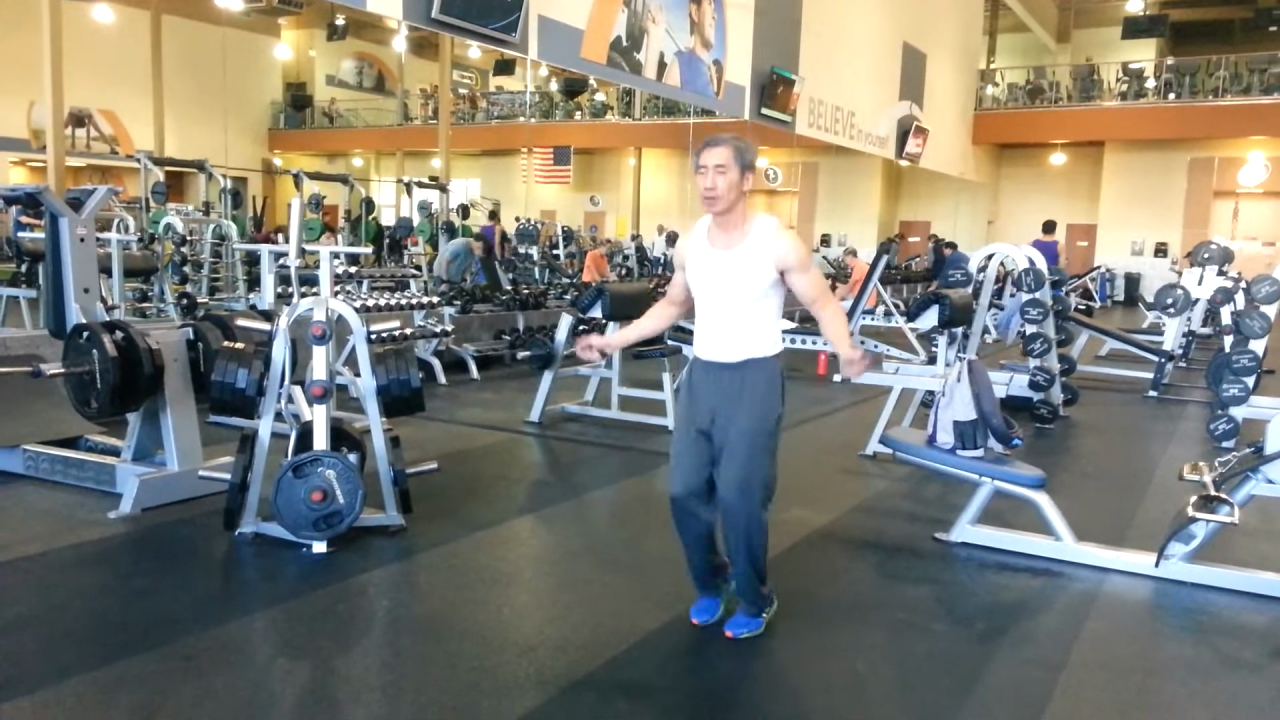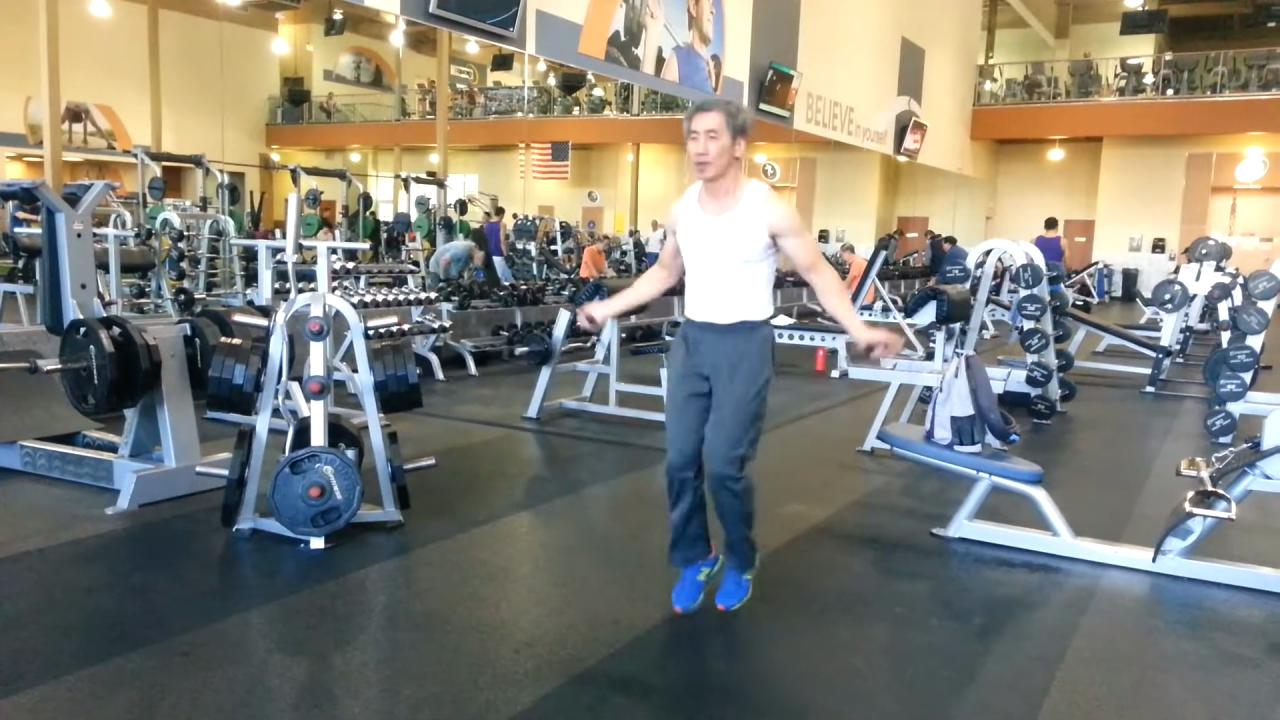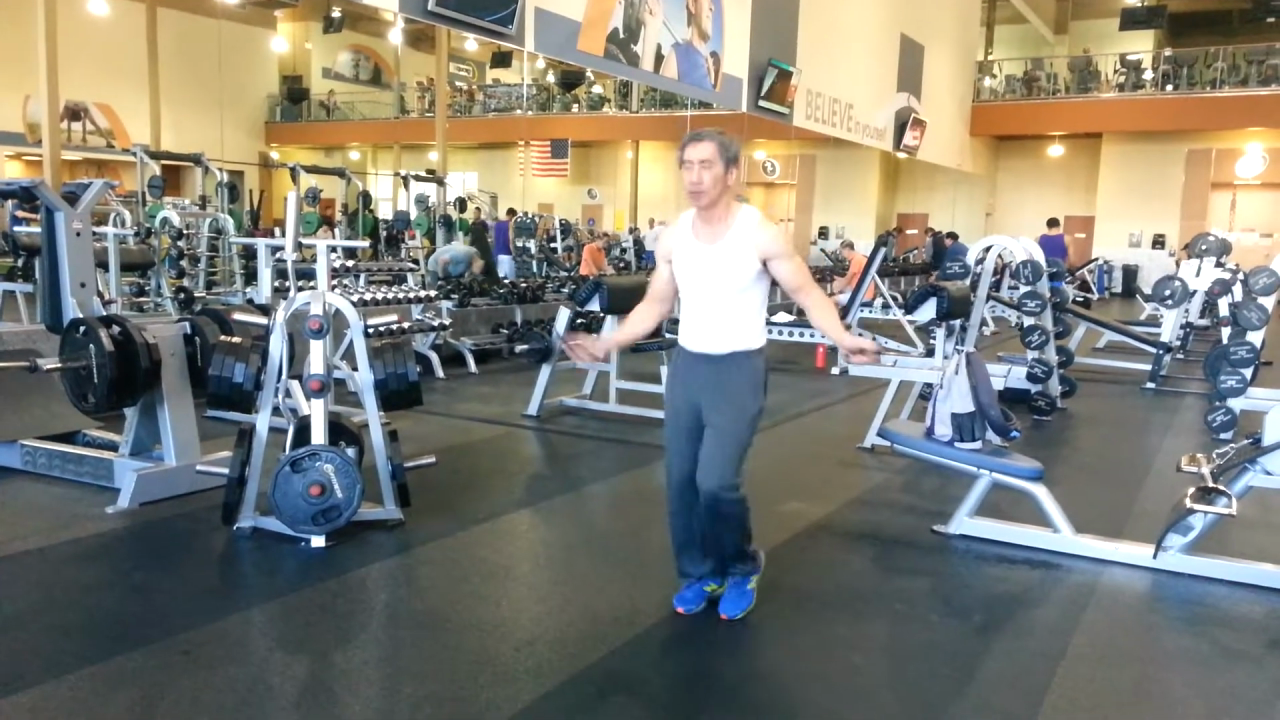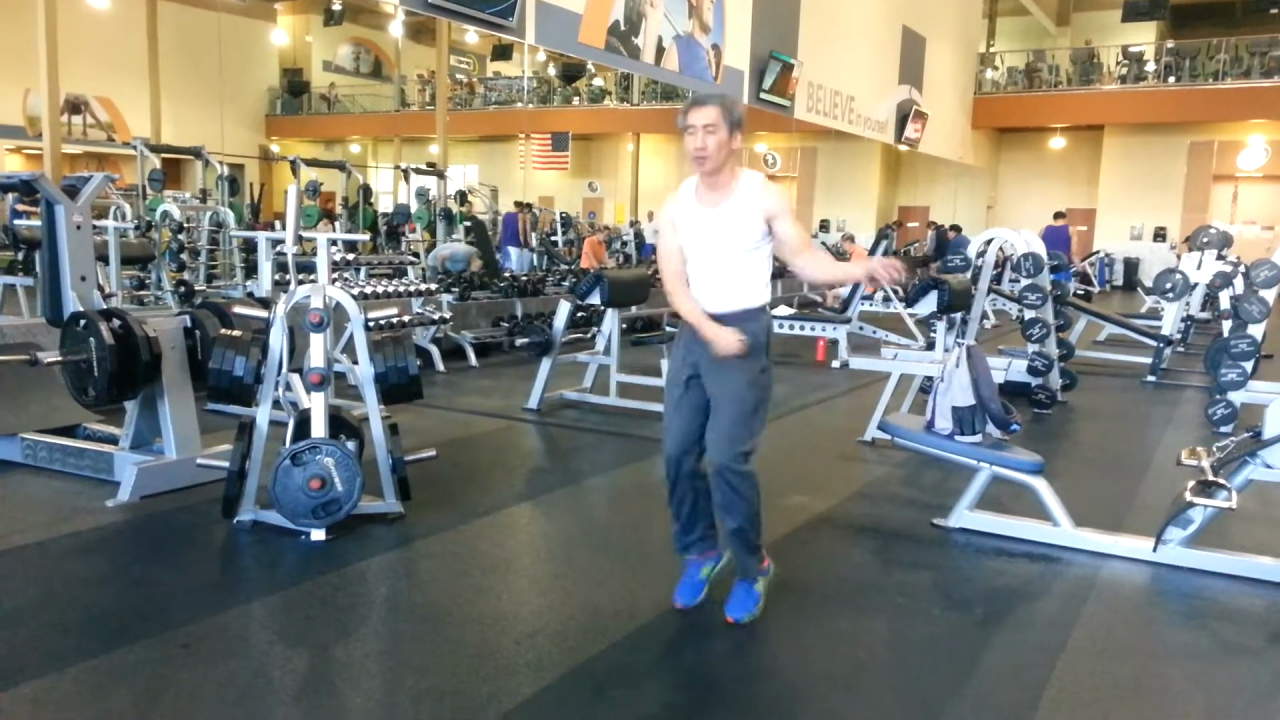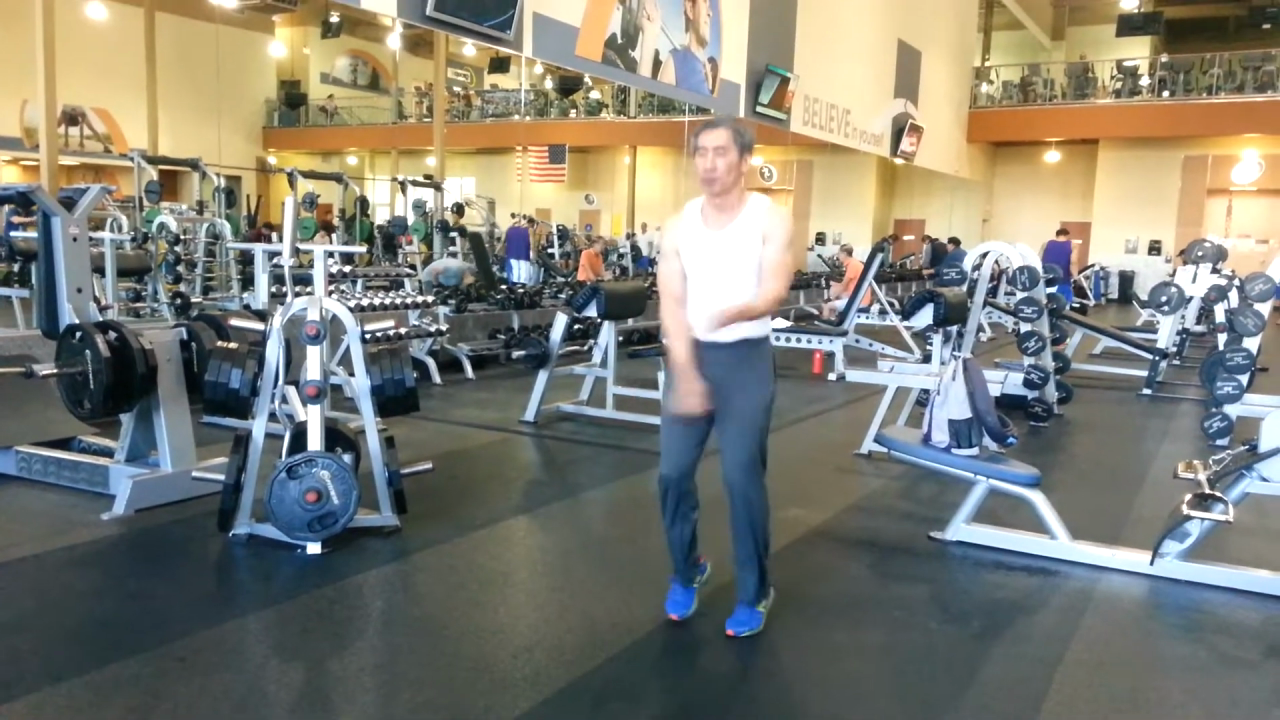
dt=0.2s
person 1, frame 1
left shoulder: (779, 244)
right shoulder: (690, 244)
left elbow: (821, 305)
right elbow: (674, 305)
left wrist: (847, 352)
right wrist: (613, 339)
left hip: (753, 381)
right hip: (701, 376)
left knee: (740, 500)
right knee: (685, 492)
left ankle: (754, 602)
right ankle: (712, 583)
person 1, frame 2
left shoulder: (770, 209)
right shoulder: (682, 209)
left elbow: (816, 271)
right elbow: (666, 269)
left wrist: (858, 329)
right wrist: (608, 308)
left hip: (745, 343)
right hip: (693, 340)
left knee: (723, 462)
right knee: (680, 459)
left ankle: (738, 564)
right ankle: (693, 560)
person 1, frame 3
left shoulder: (760, 235)
right shoulder: (672, 238)
left elbow: (806, 294)
right elbow: (655, 303)
left wrist: (843, 338)
right wrist: (606, 340)
left hip: (738, 369)
right hip: (687, 366)
left knee: (715, 483)
right knee: (684, 479)
left ankle: (742, 568)
right ankle: (699, 570)
person 1, frame 4
left shoulder: (766, 196)
right shoulder: (676, 203)
left elbow: (804, 260)
right elbow: (674, 281)
left wrist: (864, 270)
right wrist: (709, 331)
left hip: (751, 330)
right hip: (695, 333)
left knee: (727, 457)
right knee: (679, 452)
left ankle: (750, 568)
right ankle: (700, 555)
person 1, frame 5
left shoulder: (772, 220)
right shoulder: (679, 226)
left elbow: (772, 293)
right elbow: (673, 305)
left wrist: (736, 312)
right wrist: (685, 373)
left hip: (746, 359)
right hip: (691, 360)
left knee: (742, 483)
right knee: (673, 474)
left ankle: (754, 593)
right ankle: (686, 573)
